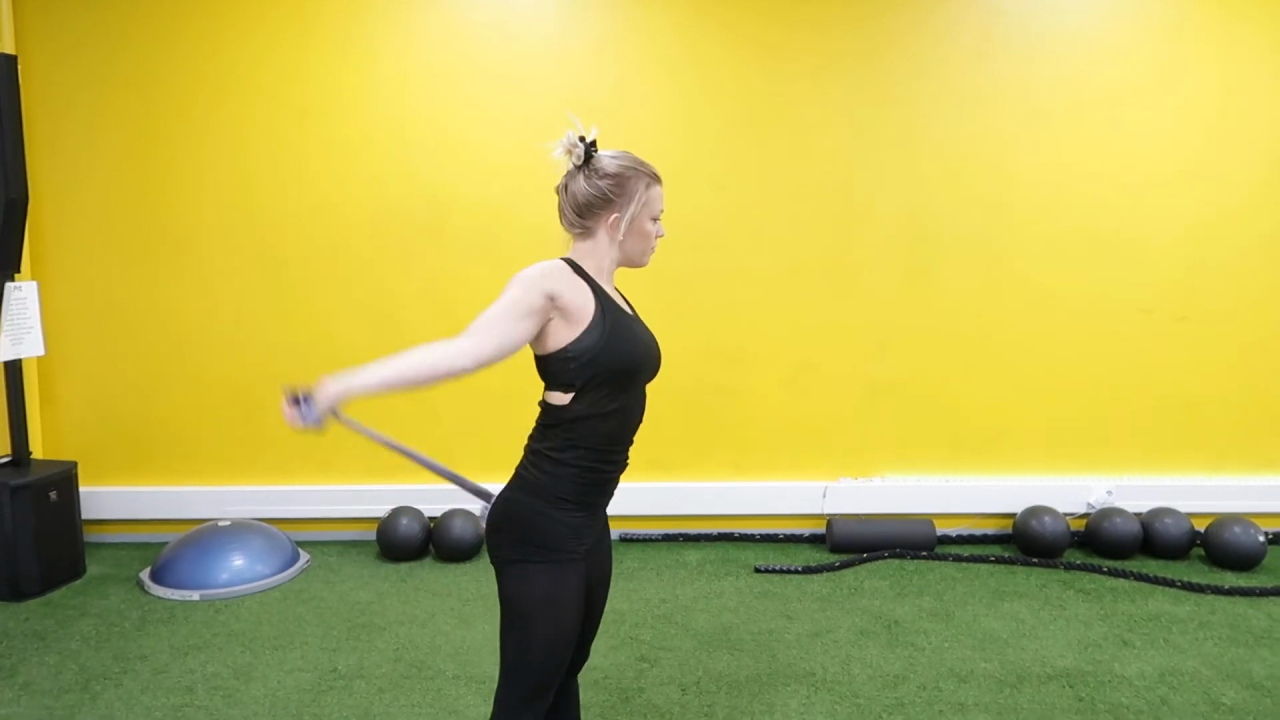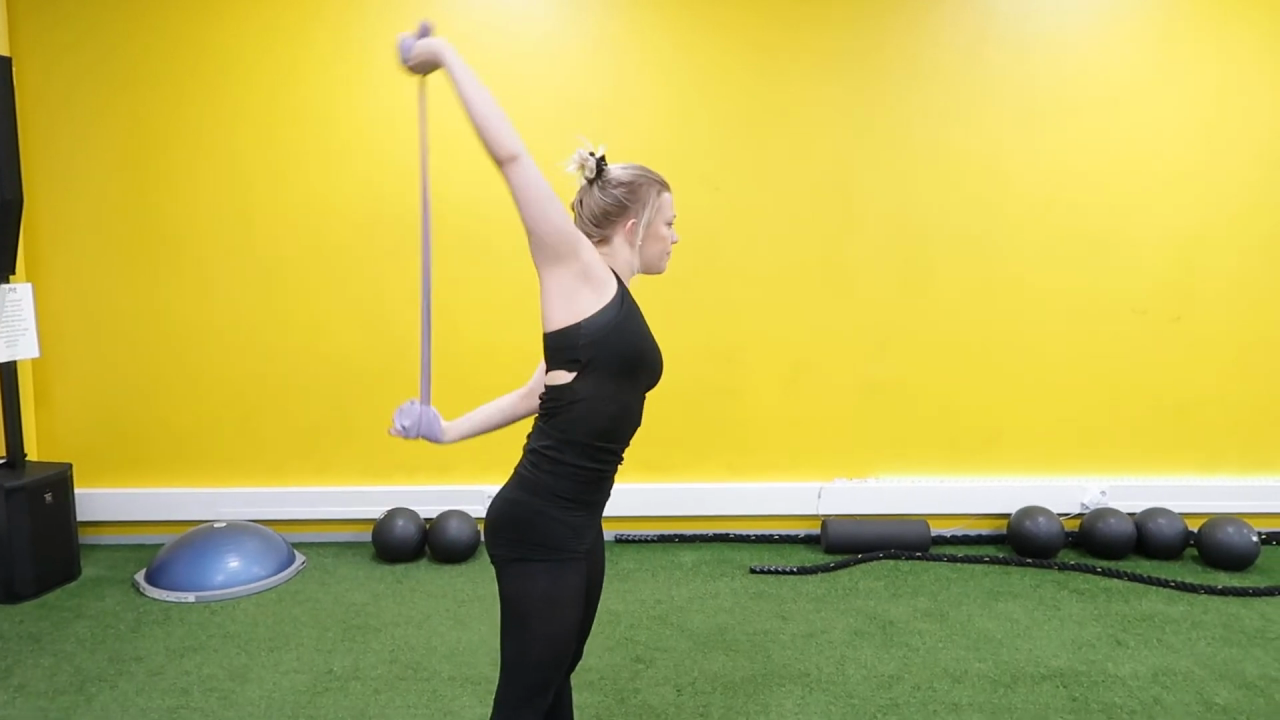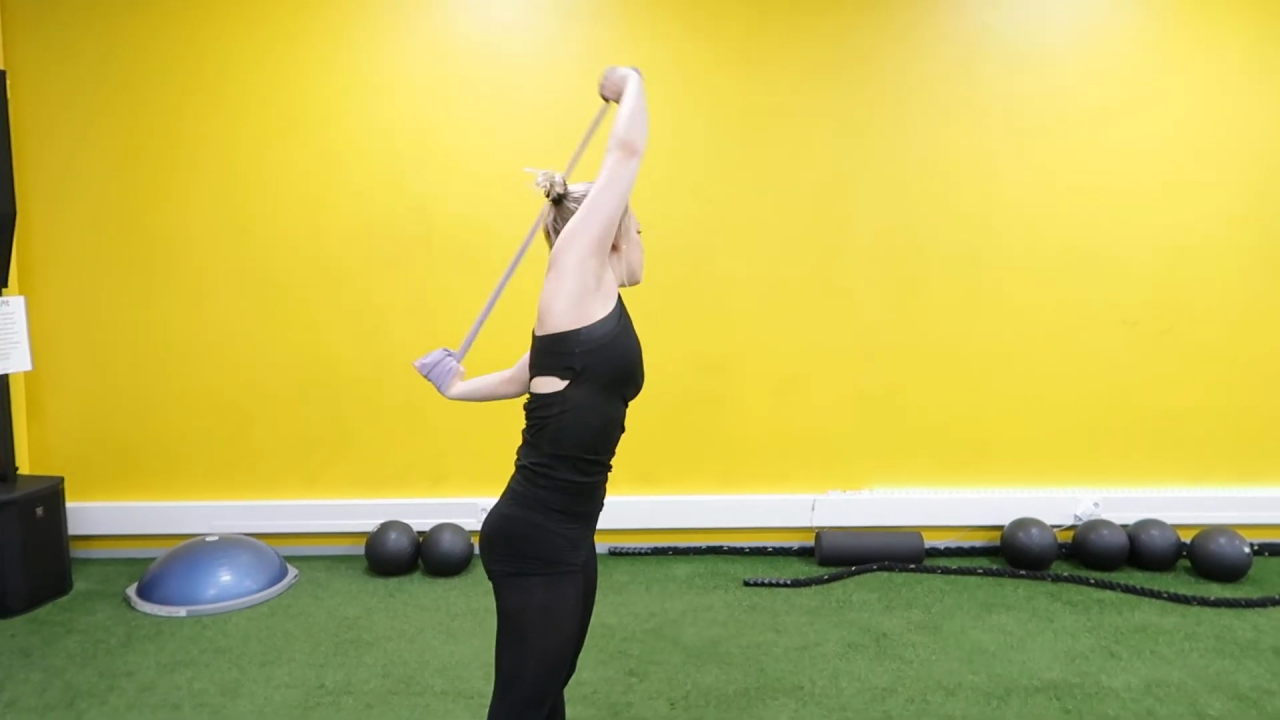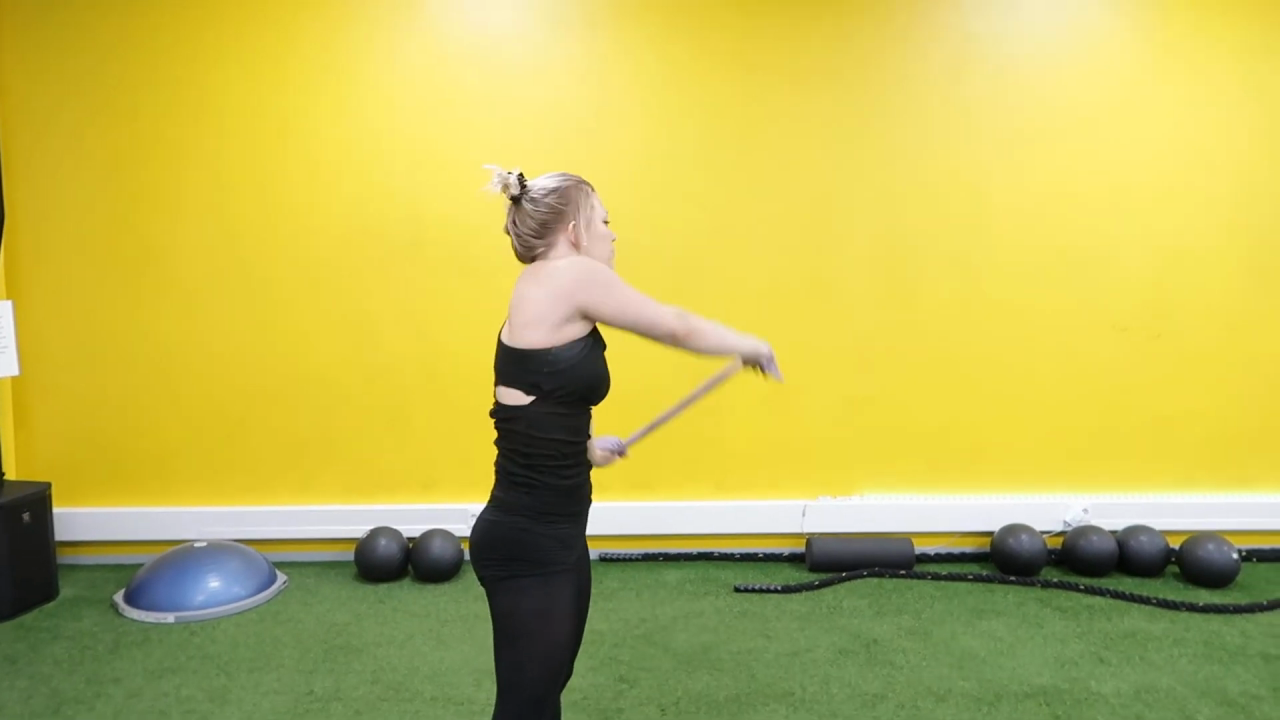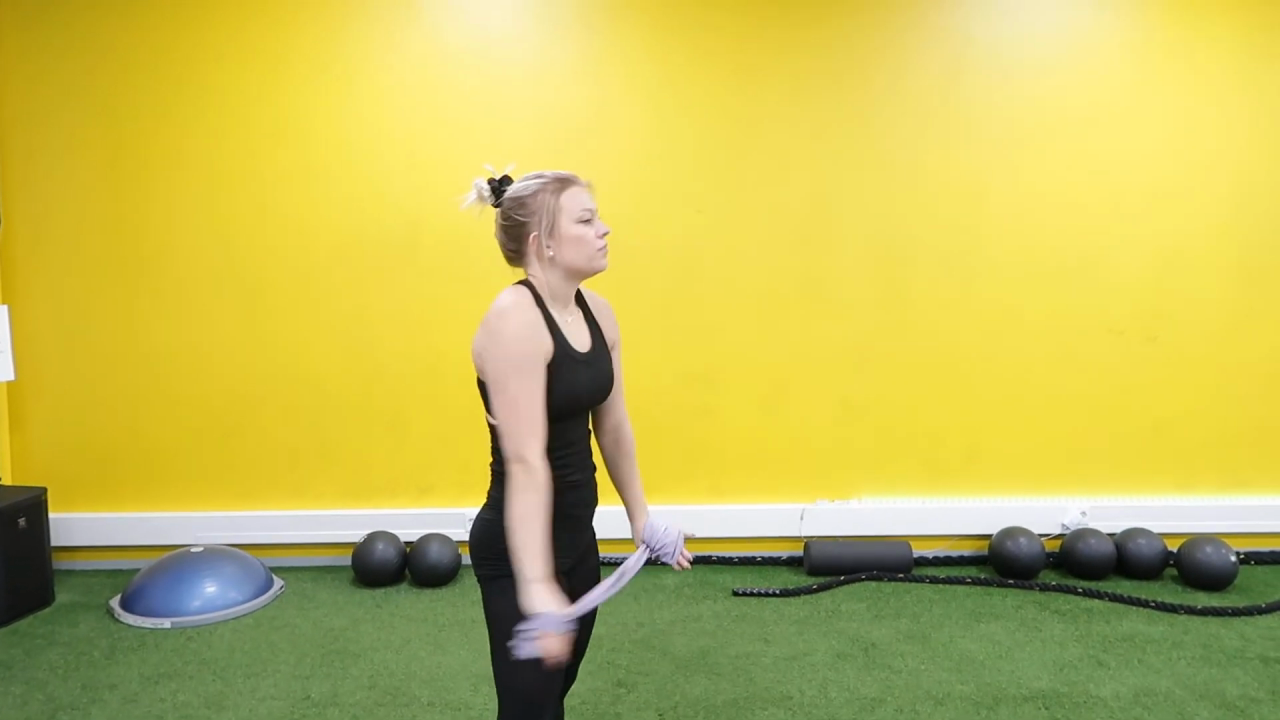
dt=0.4s
person 1, frame 1
left shoulder: (606, 294)
right shoulder: (553, 286)
right elbow: (465, 350)
right wrist: (347, 385)
left hip: (583, 523)
right hip: (539, 527)
person 1, frame 2
left shoulder: (609, 302)
right shoulder: (576, 274)
right elbow: (513, 158)
left wrist: (451, 429)
right wrist: (448, 56)
left hip: (573, 523)
right hip: (538, 525)
person 1, frame 3
left shoulder: (590, 310)
right shoulder: (577, 276)
left elbow: (521, 377)
right elbow: (624, 153)
left wrist: (459, 388)
right wrist: (629, 83)
left hip: (564, 535)
right hip: (536, 537)
person 1, frame 4
left shoulder: (555, 300)
right shoulder: (561, 277)
right elbow: (676, 326)
left wrist: (587, 446)
right wrist: (746, 345)
left hip: (555, 537)
right hip: (527, 542)
person 1, frame 5
left shoulder: (596, 311)
right shoulder: (513, 321)
left elbow: (613, 422)
right elbow: (525, 462)
left wrist: (642, 518)
right wrist: (537, 585)
left hip: (576, 536)
right hip: (522, 546)
